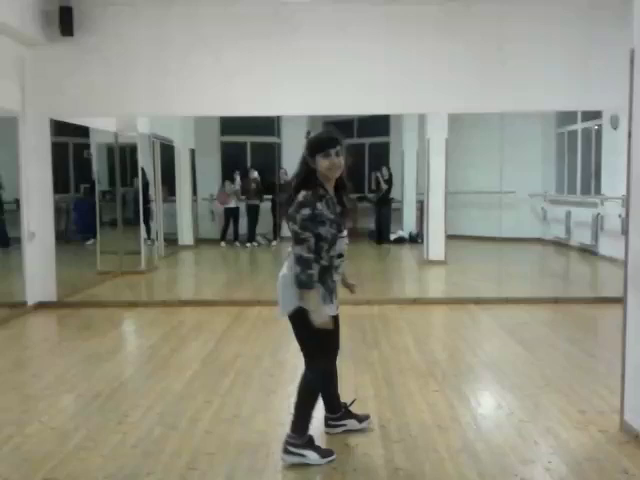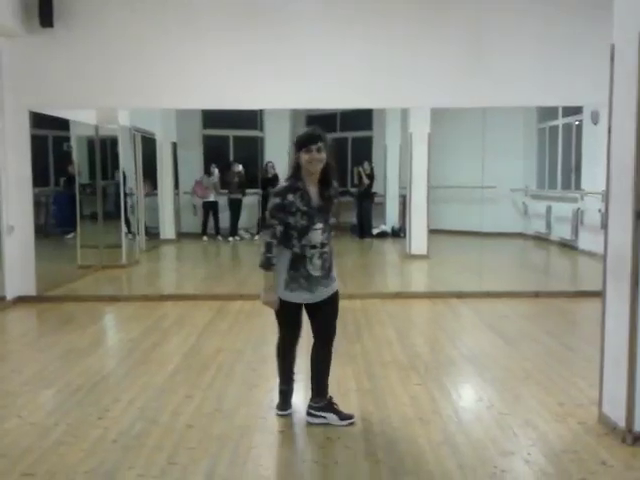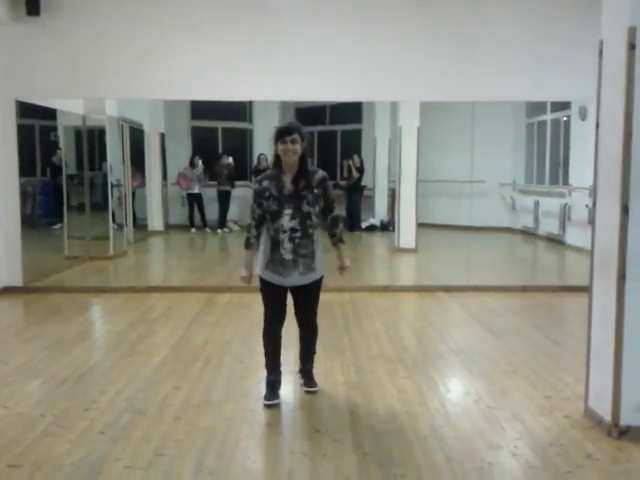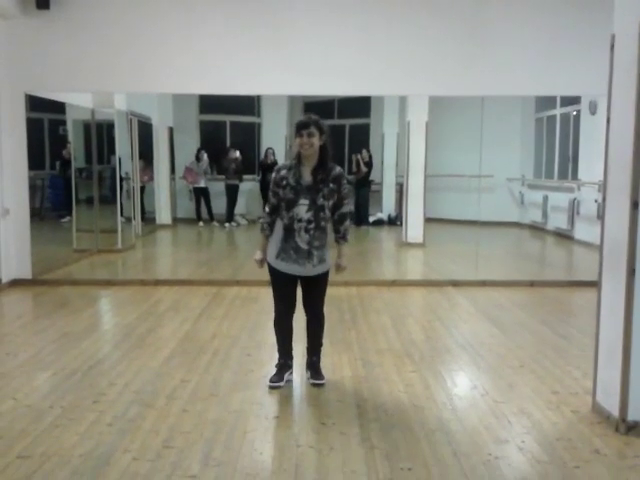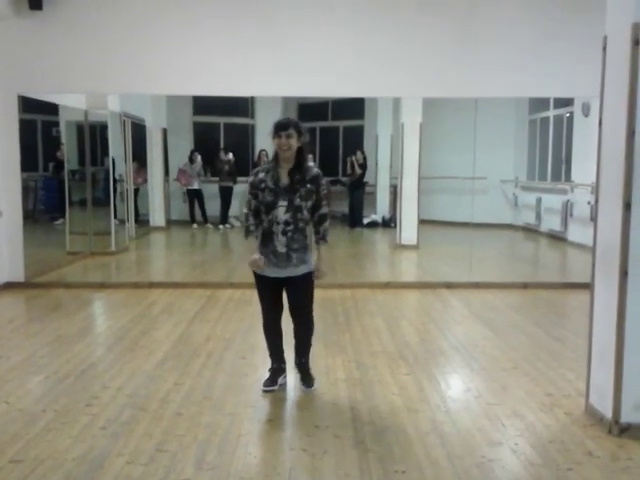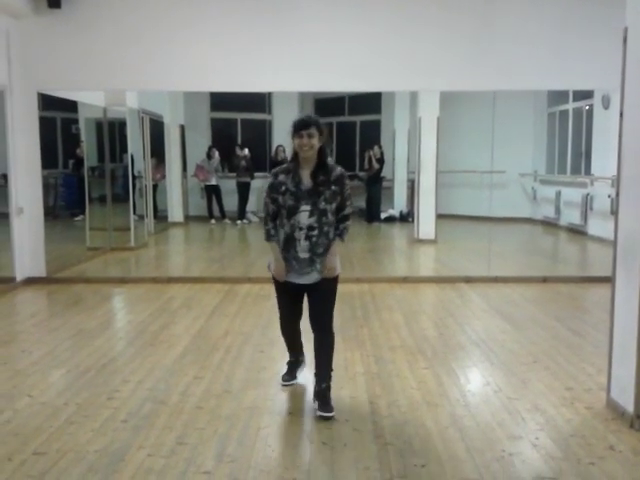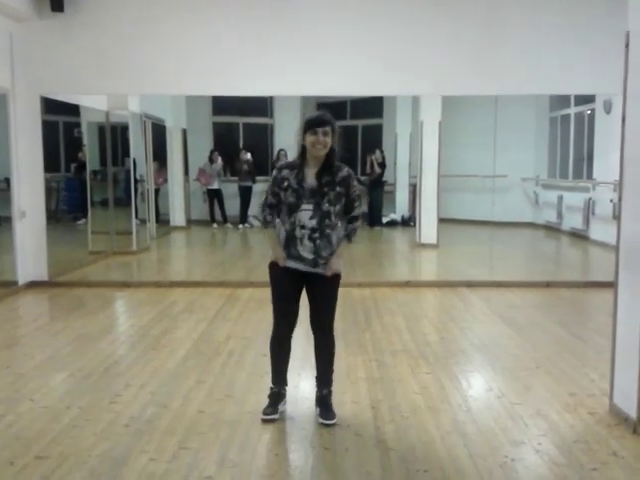
dt=0.4s
person 1, frame 1
left shoulder: (337, 194)
right shoulder: (308, 202)
right elbow: (305, 257)
left wrist: (341, 275)
right wrist: (314, 307)
left hip: (325, 289)
right hip: (304, 293)
left knee: (328, 355)
right knee: (318, 362)
left ankle: (336, 414)
right ankle: (296, 441)
person 1, frame 2
left shoulder: (330, 188)
right shoulder: (284, 194)
right elbow: (271, 241)
right wrist: (269, 287)
left hip: (324, 279)
right hip: (290, 281)
left knee: (325, 339)
right knee: (288, 341)
left ankle: (320, 405)
right ankle: (285, 392)
person 1, frame 3
left shoulder: (318, 179)
right shoulder: (263, 183)
left elbow: (333, 218)
right elbow: (255, 224)
left wrist: (341, 255)
right wrist: (247, 265)
left hip: (308, 266)
right hip: (272, 267)
left knee: (308, 322)
right knee: (272, 323)
left ankle: (307, 370)
right ankle: (273, 382)
person 1, frame 4
left shoulder: (335, 175)
right shoulder: (282, 173)
left elbow: (342, 216)
right elbow: (271, 211)
left wrist: (341, 254)
right wrist: (262, 248)
left hip: (317, 258)
right hip: (282, 256)
left knee: (315, 312)
right knee: (283, 312)
left ankle: (314, 364)
right ankle: (284, 364)
person 1, frame 5
left shoulder: (313, 176)
right shoulder: (260, 175)
left elbow: (321, 218)
right elbow: (252, 215)
left wrist: (319, 257)
right wrist: (254, 251)
left hip: (301, 261)
right hip: (266, 261)
left knee: (303, 316)
right knee: (271, 317)
left ankle: (303, 365)
right ankle: (277, 370)
person 1, frame 6
left shoulder: (336, 176)
right shoulder: (279, 176)
left elbow: (344, 218)
right elbow: (269, 218)
left wrist: (332, 254)
right wrist: (276, 257)
left hip: (322, 265)
right hip: (287, 263)
left knee: (322, 327)
right knee: (289, 321)
left ankle: (323, 391)
right ankle: (297, 358)
person 1, frame 7
left shoulder: (343, 176)
right shoulder: (284, 171)
left elbow: (354, 217)
right elbow: (267, 208)
left wrist: (338, 254)
right wrist: (275, 244)
left hip: (325, 266)
right hip: (286, 262)
left knee: (323, 331)
right knee: (282, 328)
left ankle: (324, 397)
right ankle: (277, 393)
